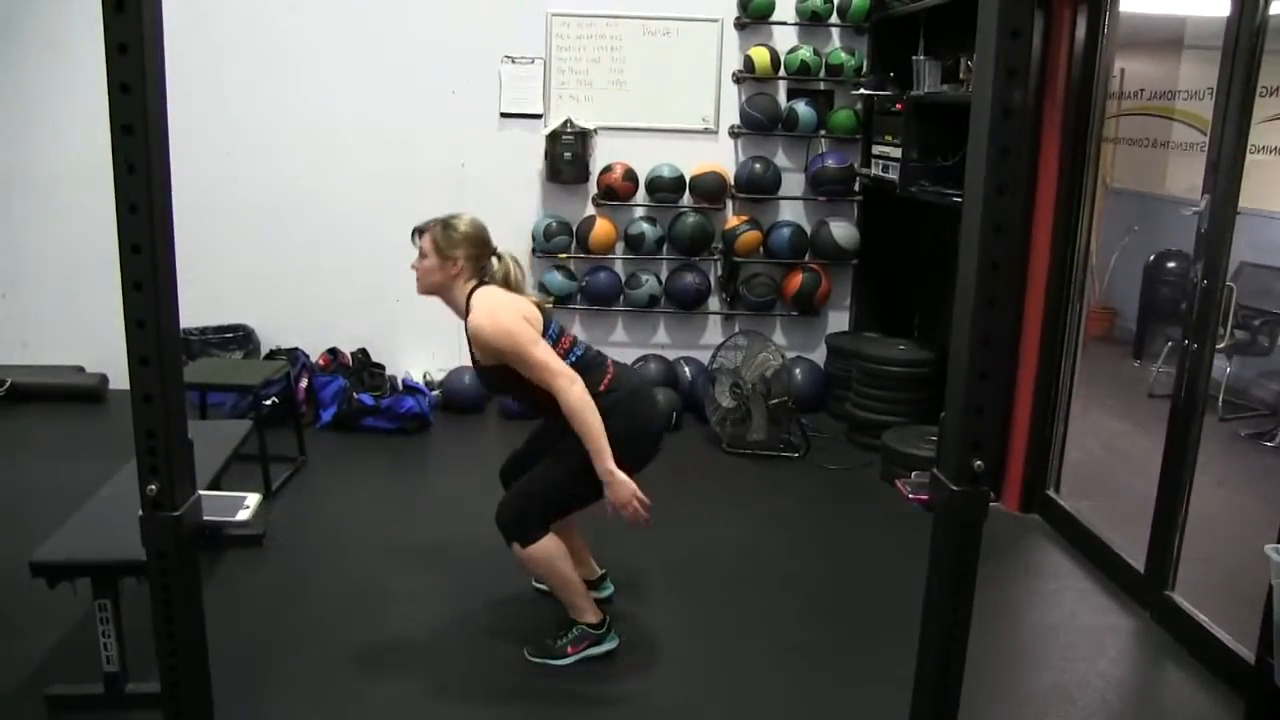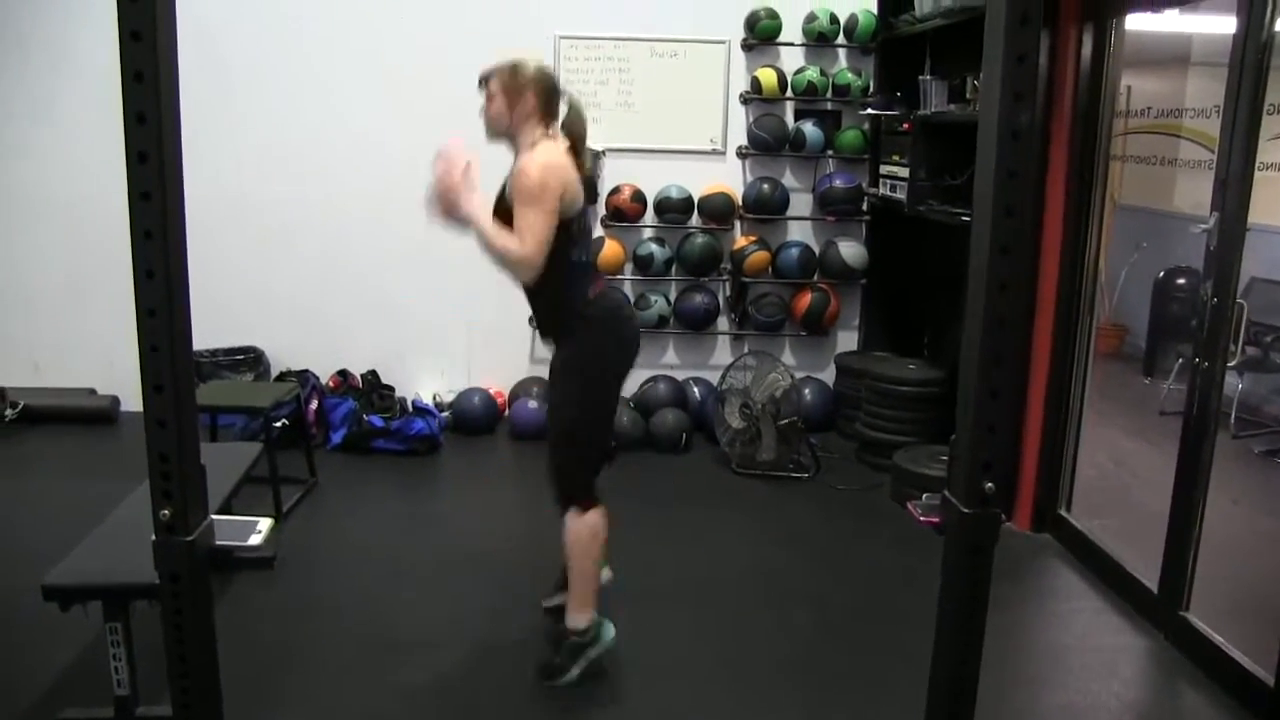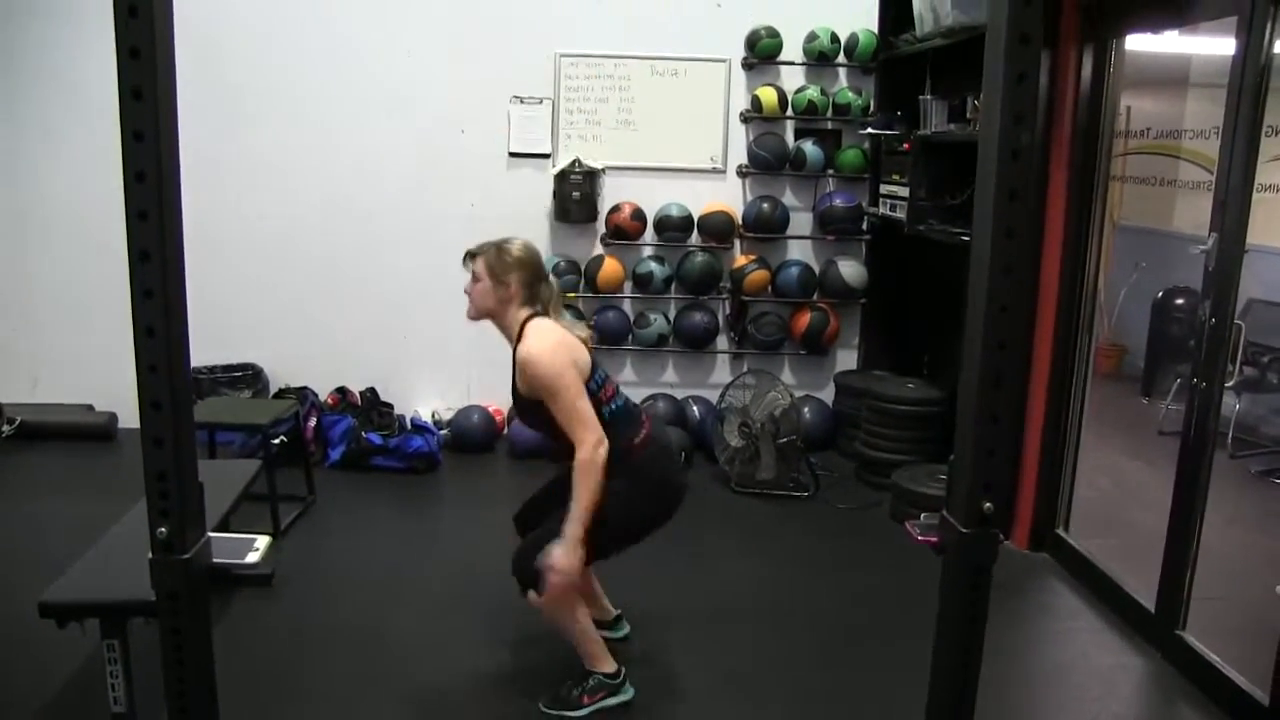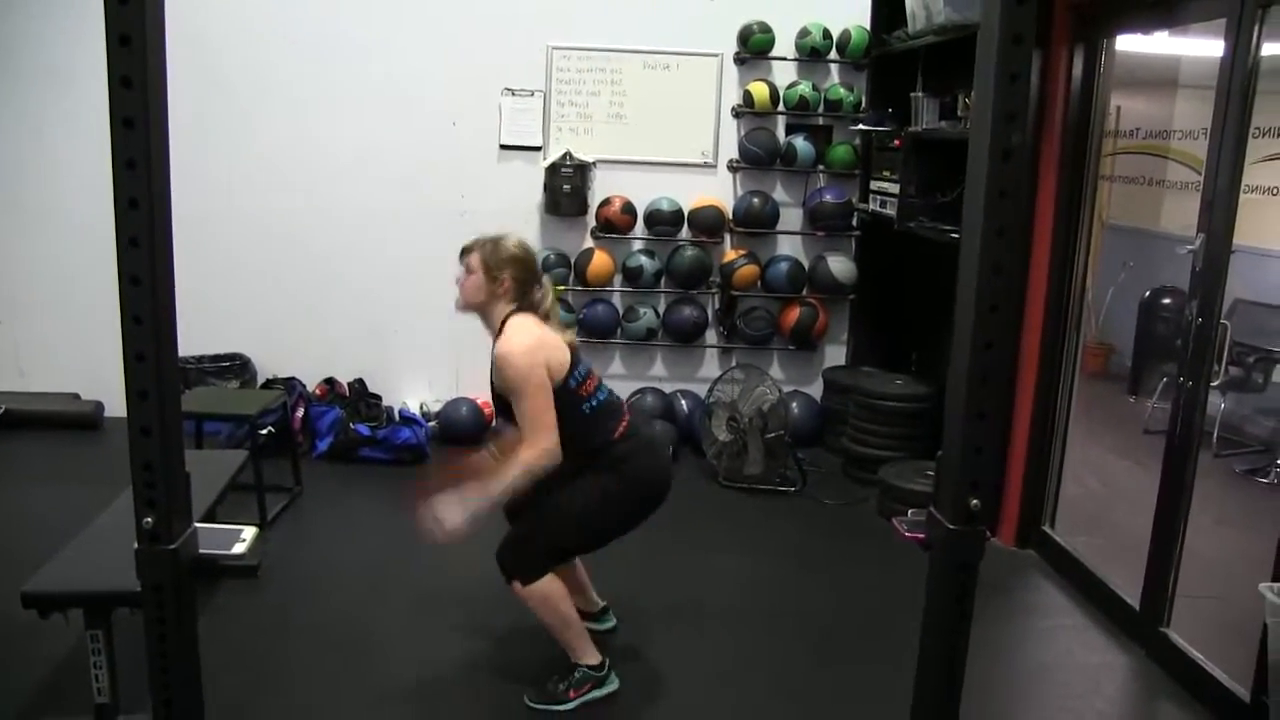
dt=0.7s
person 1, frame 1
left shoulder: (485, 321)
right shoulder: (488, 302)
left elbow: (567, 384)
left wrist: (609, 474)
left hip: (624, 421)
right hip: (614, 402)
left knee: (518, 516)
right knee: (518, 478)
left ankle: (591, 626)
right ankle: (588, 575)
person 1, frame 2
left shoulder: (538, 164)
right shoulder: (544, 160)
left elbow: (525, 260)
right elbow: (531, 255)
left wrist: (468, 206)
right wrist: (473, 211)
left hip: (592, 336)
right hip: (590, 332)
left knee: (574, 481)
right knee: (571, 463)
left ankle: (583, 625)
right ankle: (587, 571)
person 1, frame 3
left shoulder: (536, 351)
right shoulder: (535, 333)
left elbow: (591, 444)
left wrist: (573, 542)
left hip: (645, 477)
right hip: (631, 459)
left knee: (535, 563)
right knee: (533, 523)
left ankle: (606, 677)
right ankle: (604, 616)
person 1, frame 4
left shoulder: (517, 346)
right shoulder: (520, 331)
left elbow: (543, 451)
right elbow: (528, 437)
left wrist: (470, 504)
right wrist: (479, 483)
left hip: (633, 470)
right hip: (613, 451)
left knee: (520, 554)
right knee: (526, 513)
left ankle: (590, 670)
right ankle: (591, 608)
